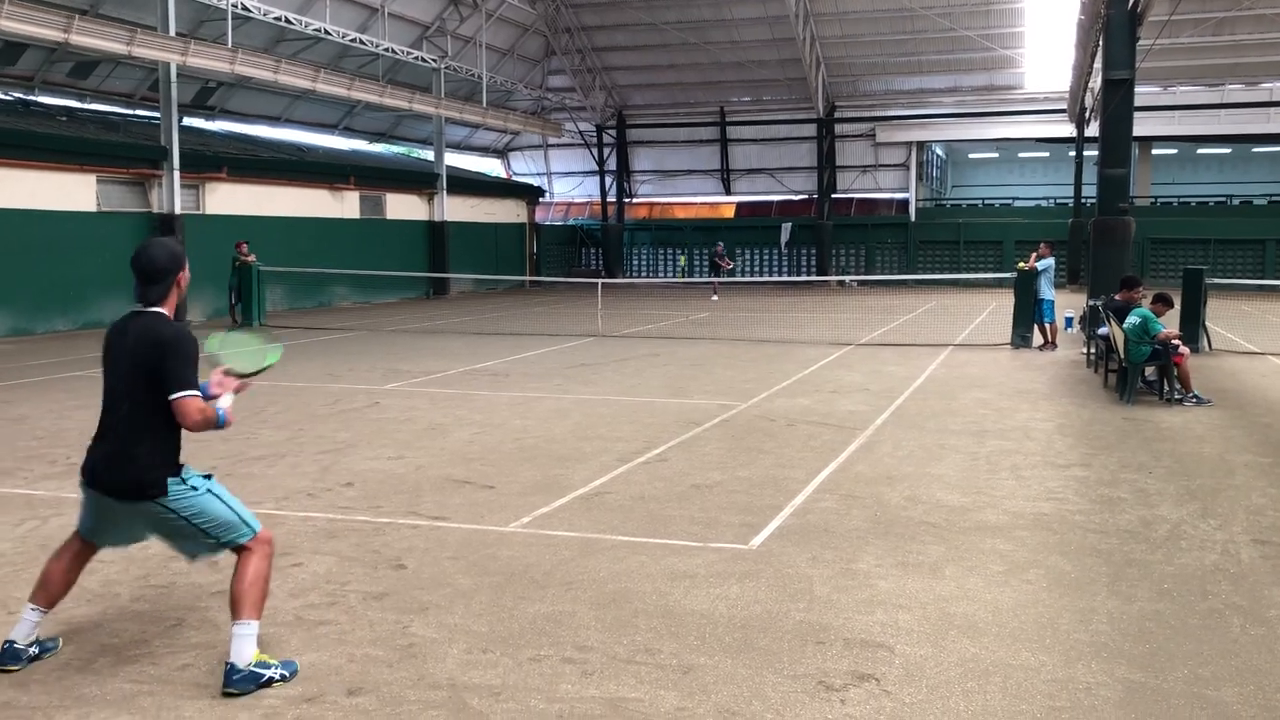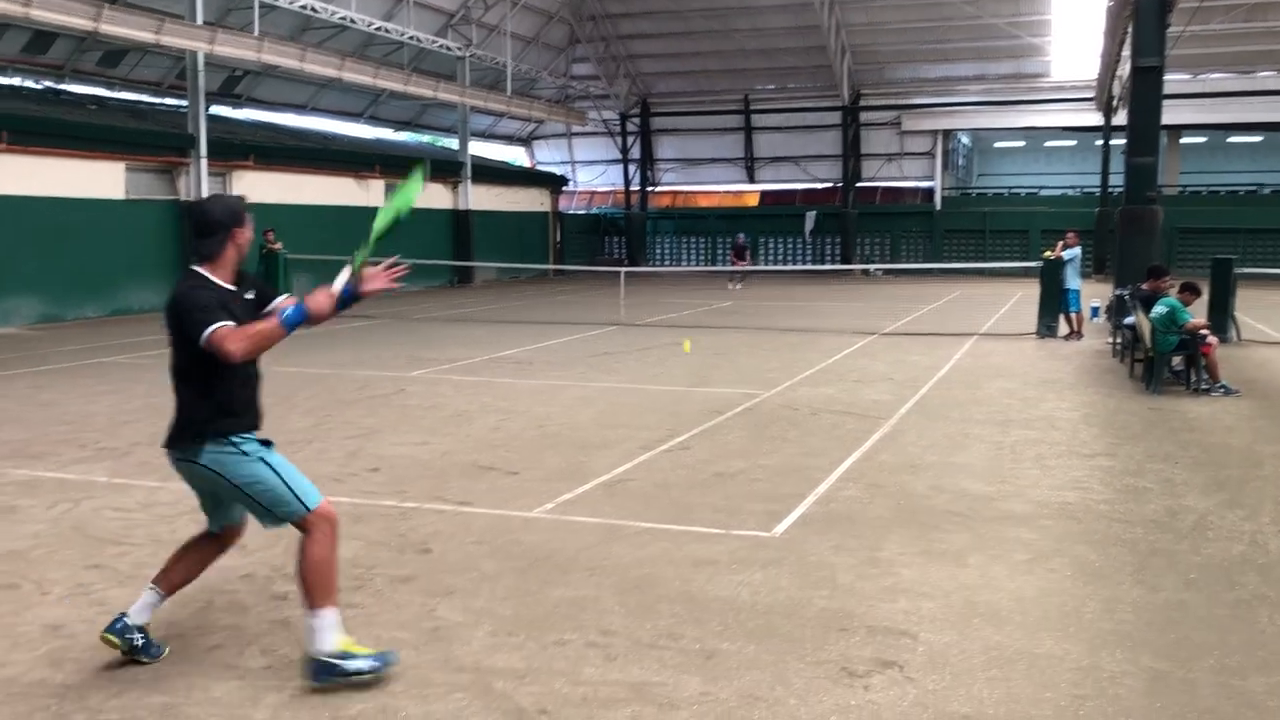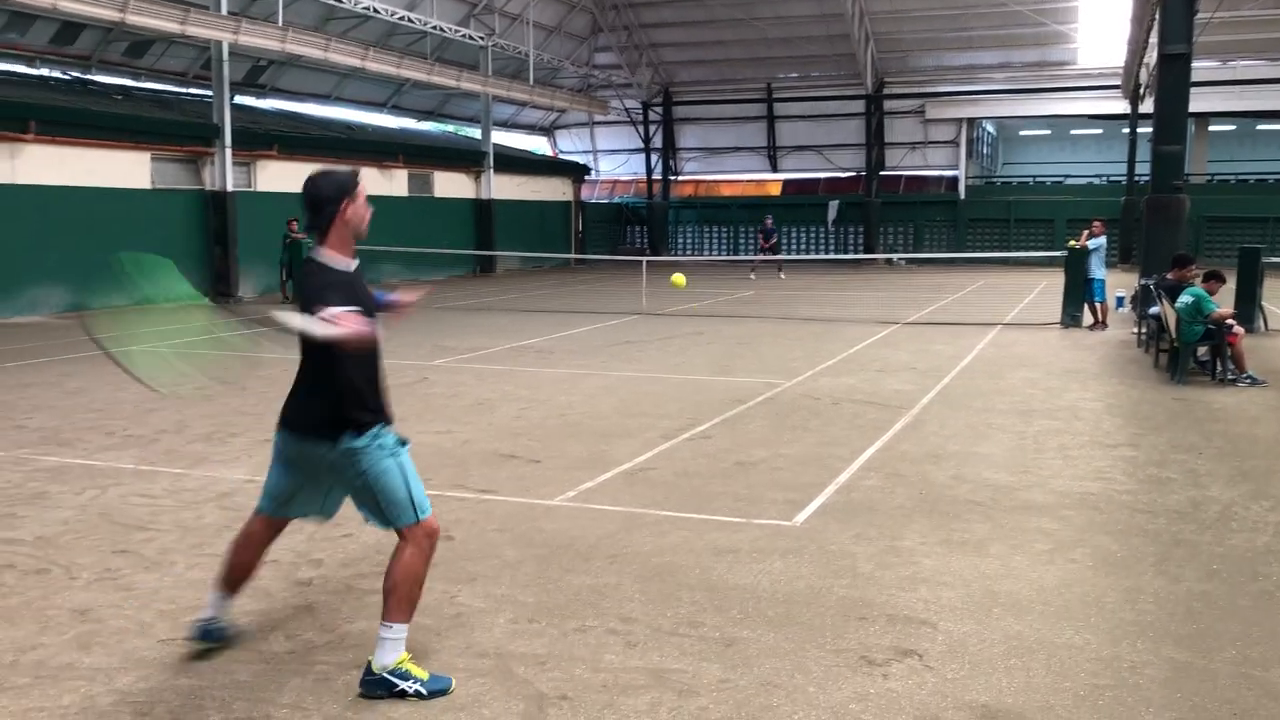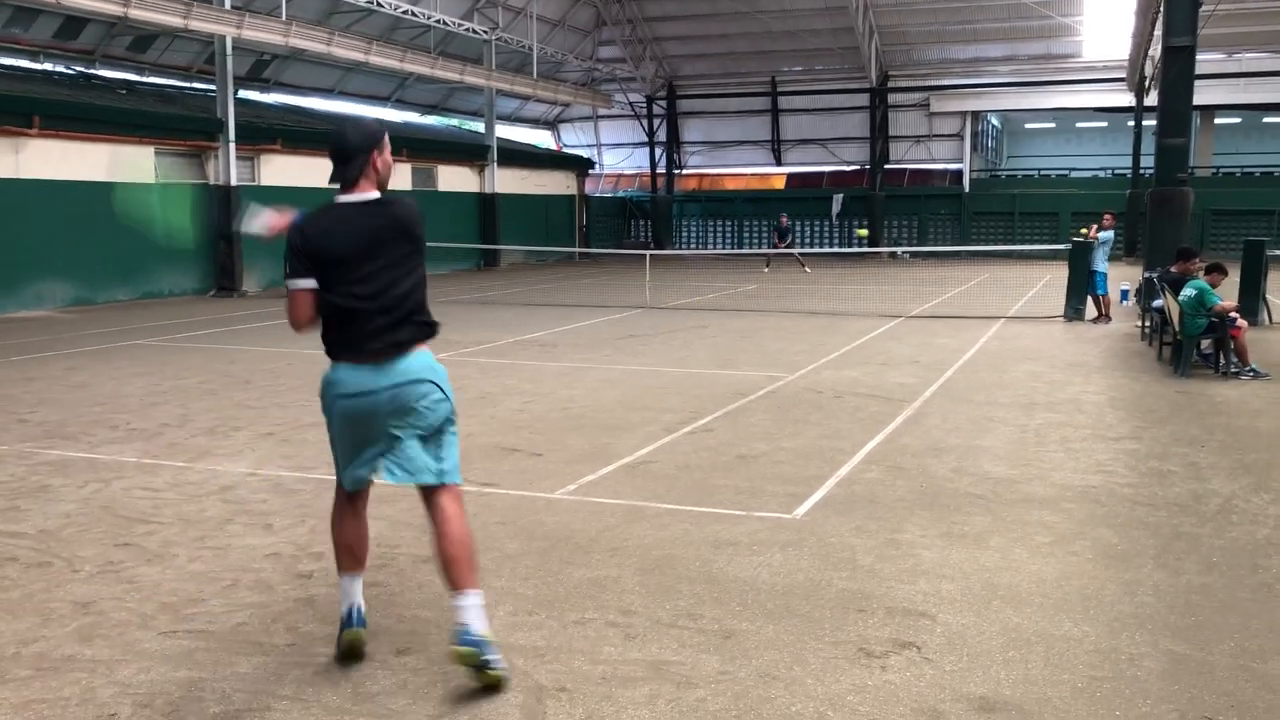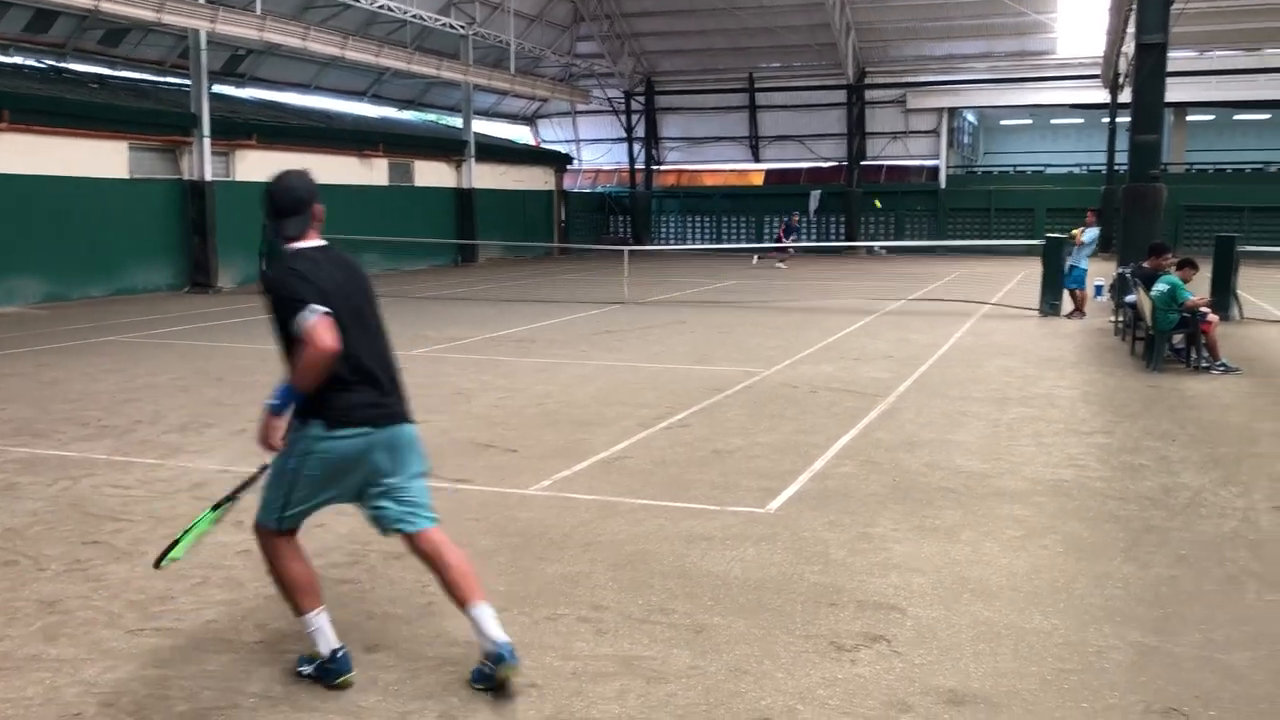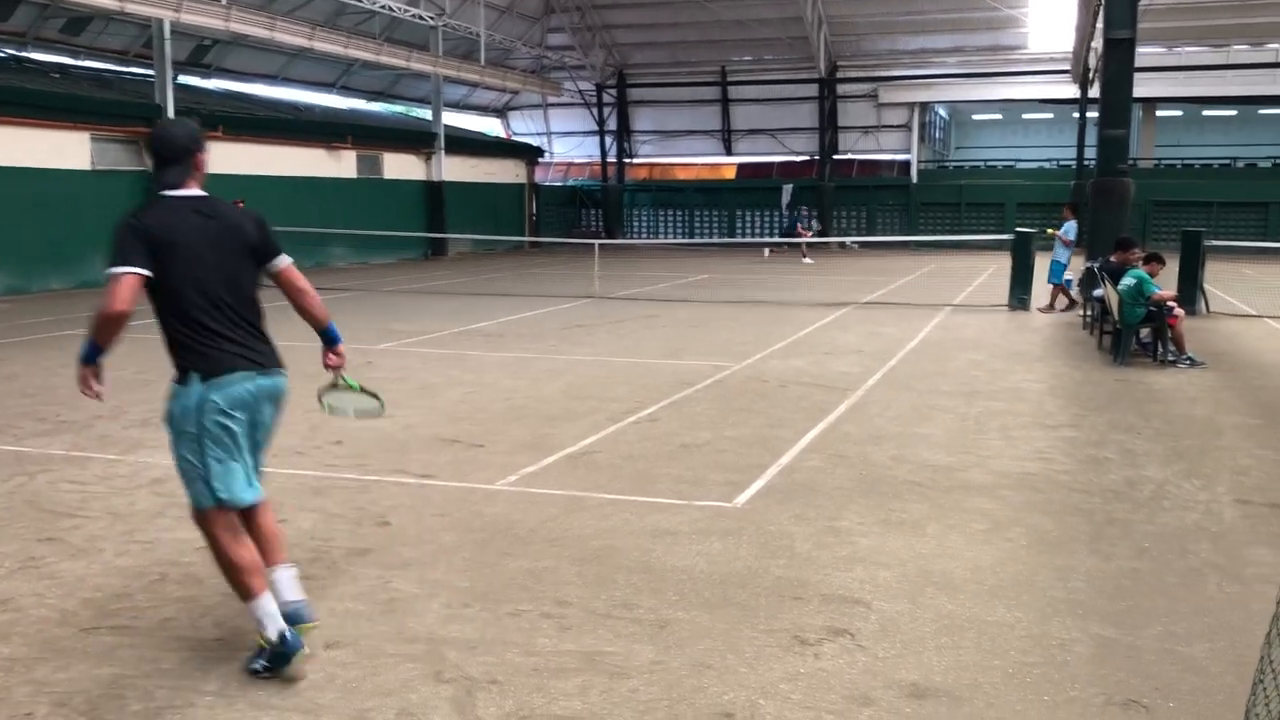
dt=0.3s
person 1, frame 1
left shoulder: (121, 332)
right shoulder: (174, 337)
right elbow: (189, 416)
left wrist: (206, 388)
right wrist: (220, 414)
left hip: (104, 479)
right hip: (153, 484)
left knee: (82, 542)
right knee: (256, 542)
right ankle: (243, 662)
person 1, frame 2
left shoulder: (240, 287)
right shoulder: (191, 296)
left elbow: (295, 315)
right elbow: (236, 348)
left wrist: (354, 291)
right wrist: (300, 310)
left hip: (216, 442)
right hip: (214, 443)
left knee: (223, 532)
right knee: (320, 520)
left ankle: (132, 623)
right ankle: (329, 649)
person 1, frame 3
left shoulder: (339, 268)
right shoulder: (323, 281)
right elbow: (337, 322)
left wrist: (384, 301)
right wrist: (345, 328)
left hip: (297, 426)
right hip: (354, 434)
left knee: (267, 520)
right knee: (421, 531)
left ankle: (212, 621)
right ankle: (387, 664)
person 1, frame 4
left shoulder: (310, 231)
right shoulder: (403, 214)
left elbow: (301, 319)
left hip: (350, 381)
right hip: (414, 372)
left knee: (351, 496)
right knee: (444, 499)
left ankle: (352, 613)
right ankle: (473, 633)
person 1, frame 5
left shoulder: (284, 272)
right shoulder: (347, 266)
left elbow: (322, 345)
left wrist: (281, 403)
left hip: (330, 432)
right hip: (393, 425)
left knee: (274, 531)
right knee: (425, 535)
left ankle: (329, 656)
right ankle: (496, 644)
person 1, frame 6
left shoulder: (141, 225)
right shoulder: (244, 220)
left elbow: (118, 306)
right elbow: (296, 286)
left wrist: (90, 356)
right wrist: (331, 338)
left hip: (210, 385)
right hip: (265, 376)
left knee: (219, 513)
right knee: (247, 497)
left ankle: (276, 636)
right ankle: (290, 602)
